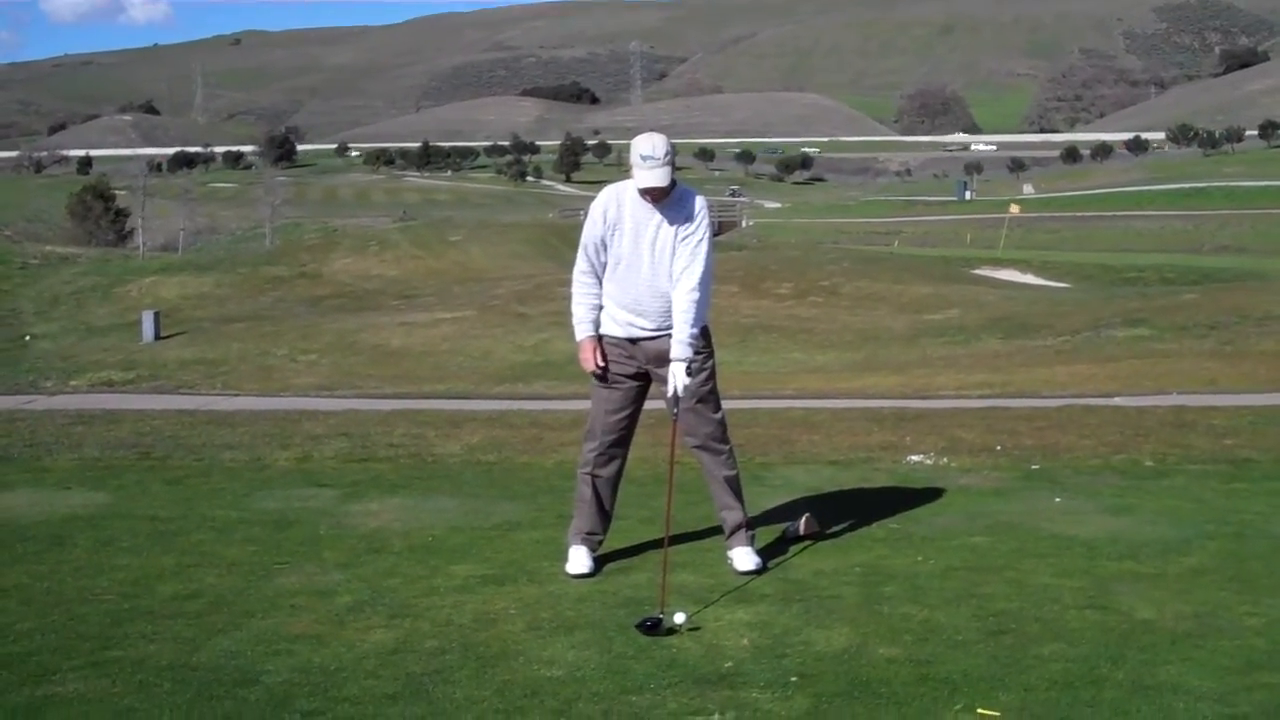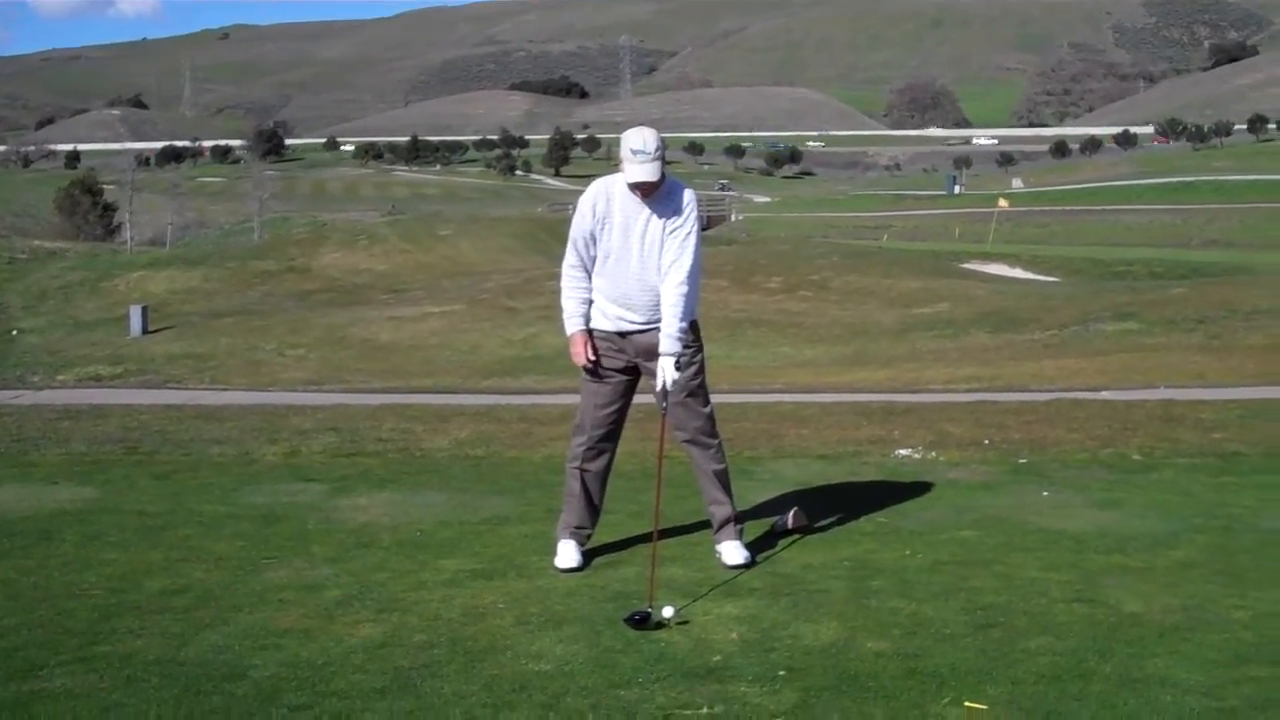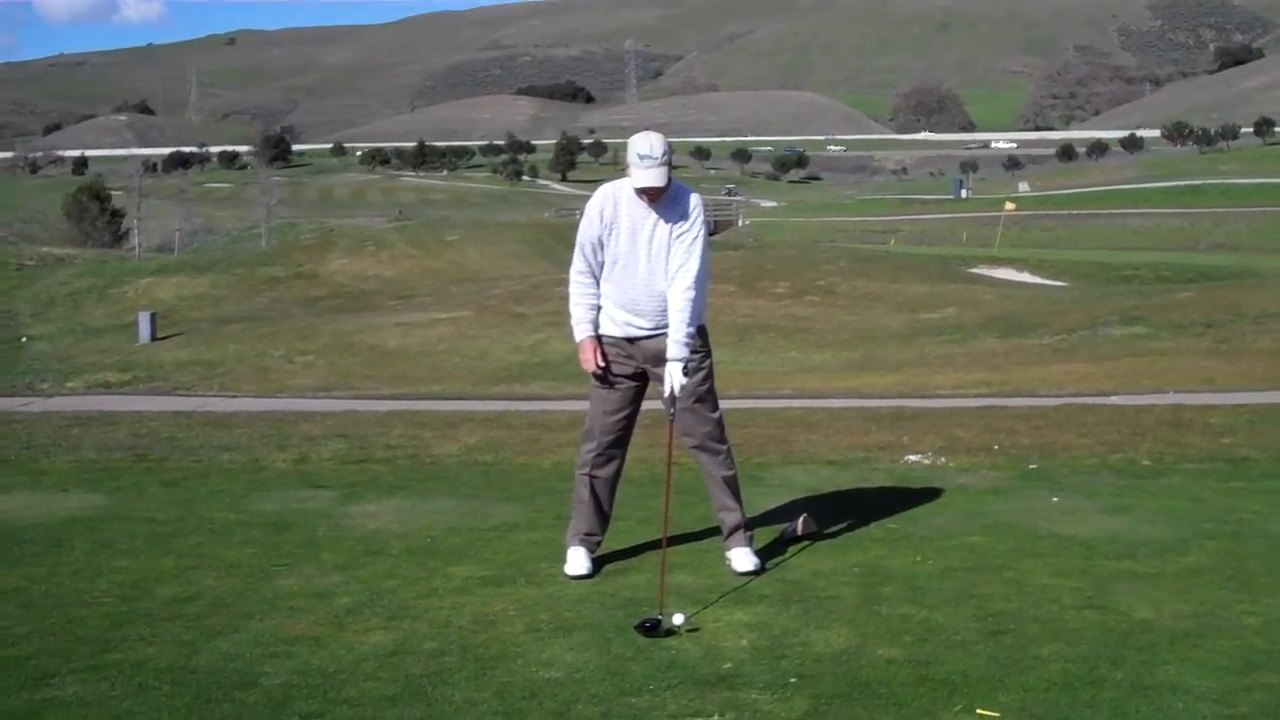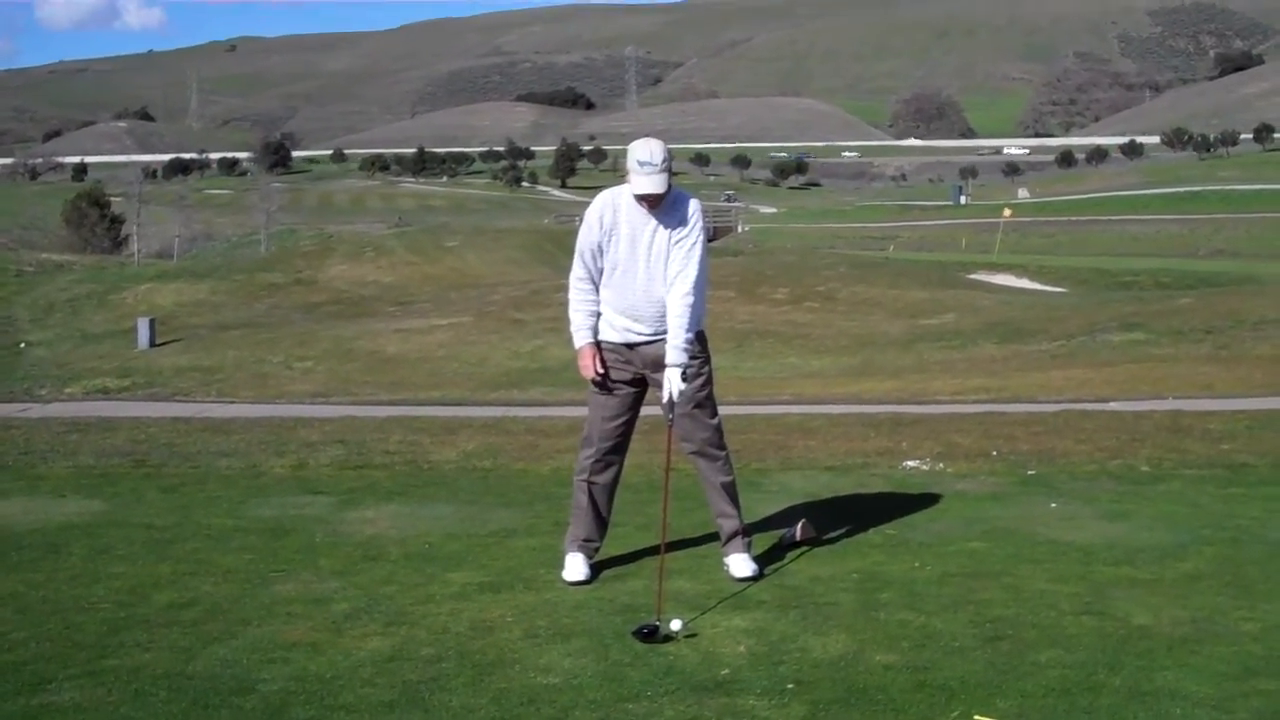
dt=0.1s
person 1, frame 1
left shoulder: (694, 207)
right shoulder: (609, 202)
left elbow: (690, 283)
right elbow: (587, 271)
left wrist: (681, 354)
right wrist: (586, 333)
left hip: (680, 340)
right hip: (619, 340)
left knee: (710, 438)
right knee: (602, 442)
left ankle: (739, 538)
right ankle: (583, 541)
person 1, frame 2
left shoulder: (683, 200)
right shoulder: (598, 196)
left elbow: (679, 277)
right elbow: (576, 266)
left wrist: (669, 348)
right wrist: (576, 327)
left hip: (669, 333)
right hip: (609, 334)
left knee: (699, 432)
right knee: (591, 436)
left ankle: (727, 532)
right ankle: (571, 535)
person 1, frame 3
left shoulder: (689, 205)
right shoulder: (605, 201)
left elbow: (685, 282)
right elbow: (584, 271)
left wrist: (677, 354)
right wrist: (585, 333)
left hip: (678, 340)
right hip: (617, 340)
left knee: (708, 438)
right knee: (600, 442)
left ankle: (737, 538)
right ankle: (582, 542)
person 1, frame 4
left shoulder: (688, 210)
right shoulder: (604, 207)
left elbow: (684, 288)
right elbow: (583, 278)
left wrist: (676, 360)
right wrist: (584, 339)
left hip: (677, 345)
right hip: (616, 346)
left knee: (707, 444)
right knee: (599, 448)
left ankle: (735, 544)
right ankle: (579, 548)
